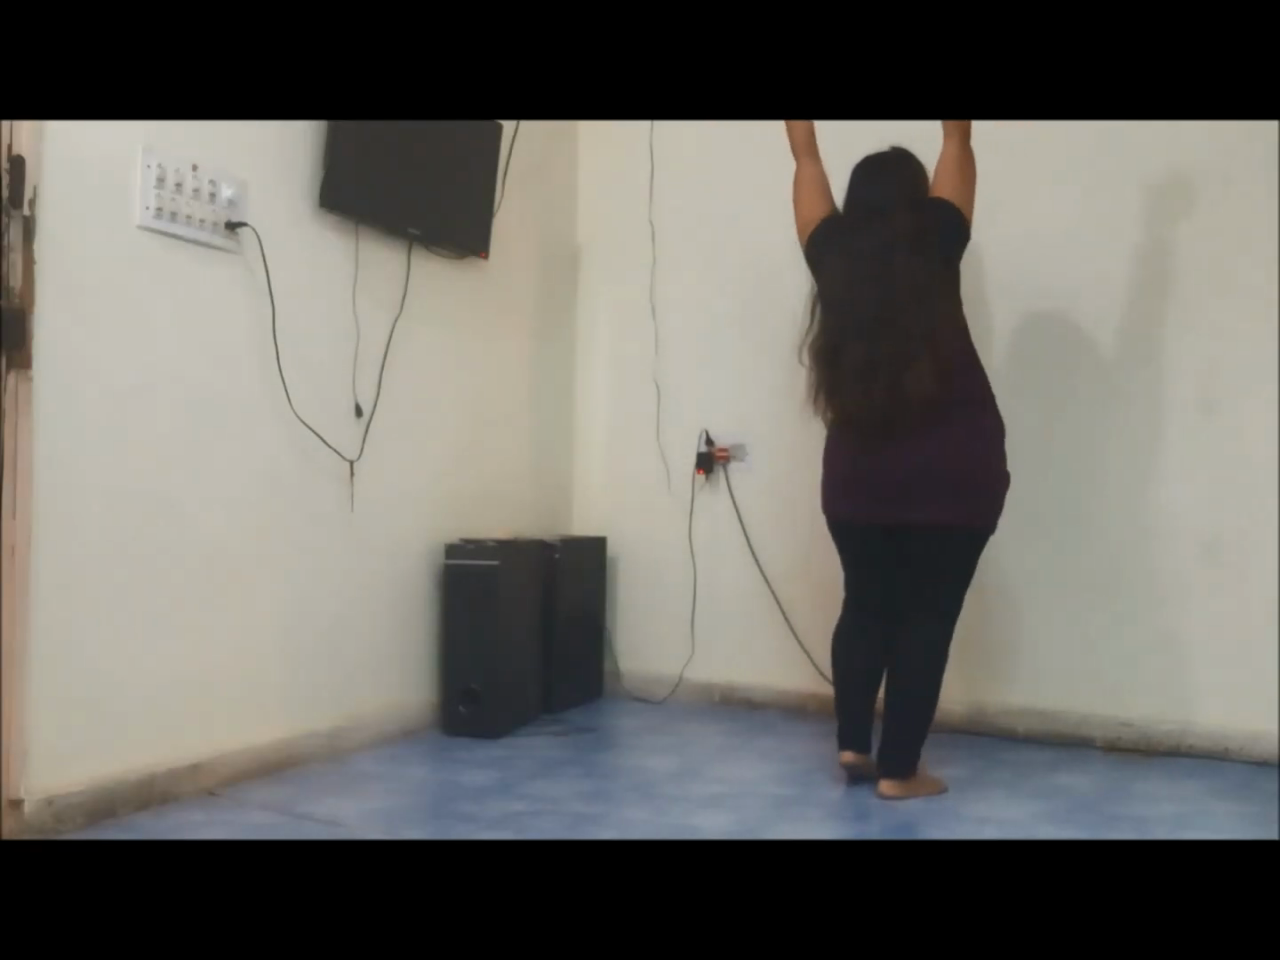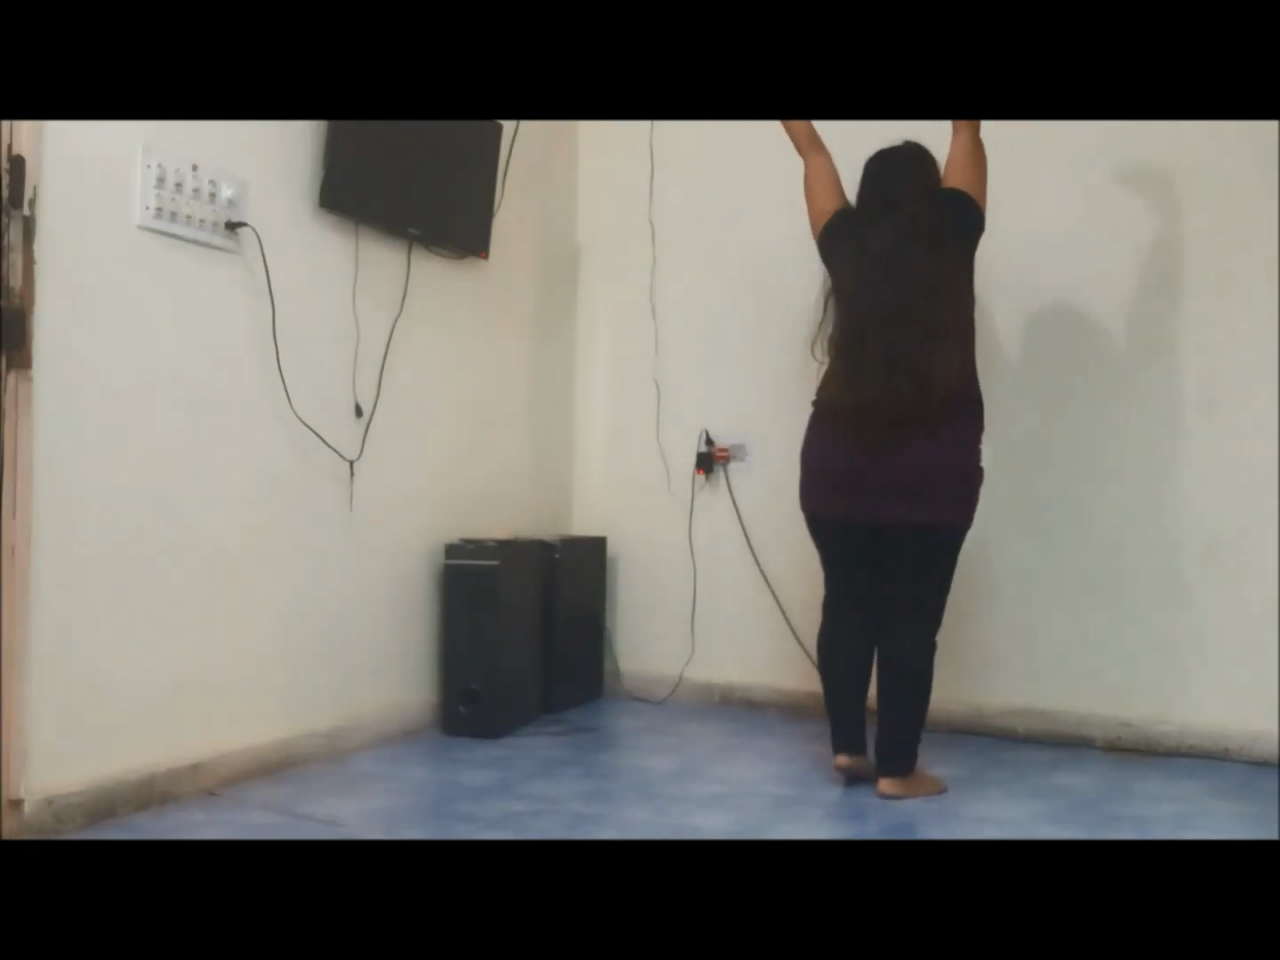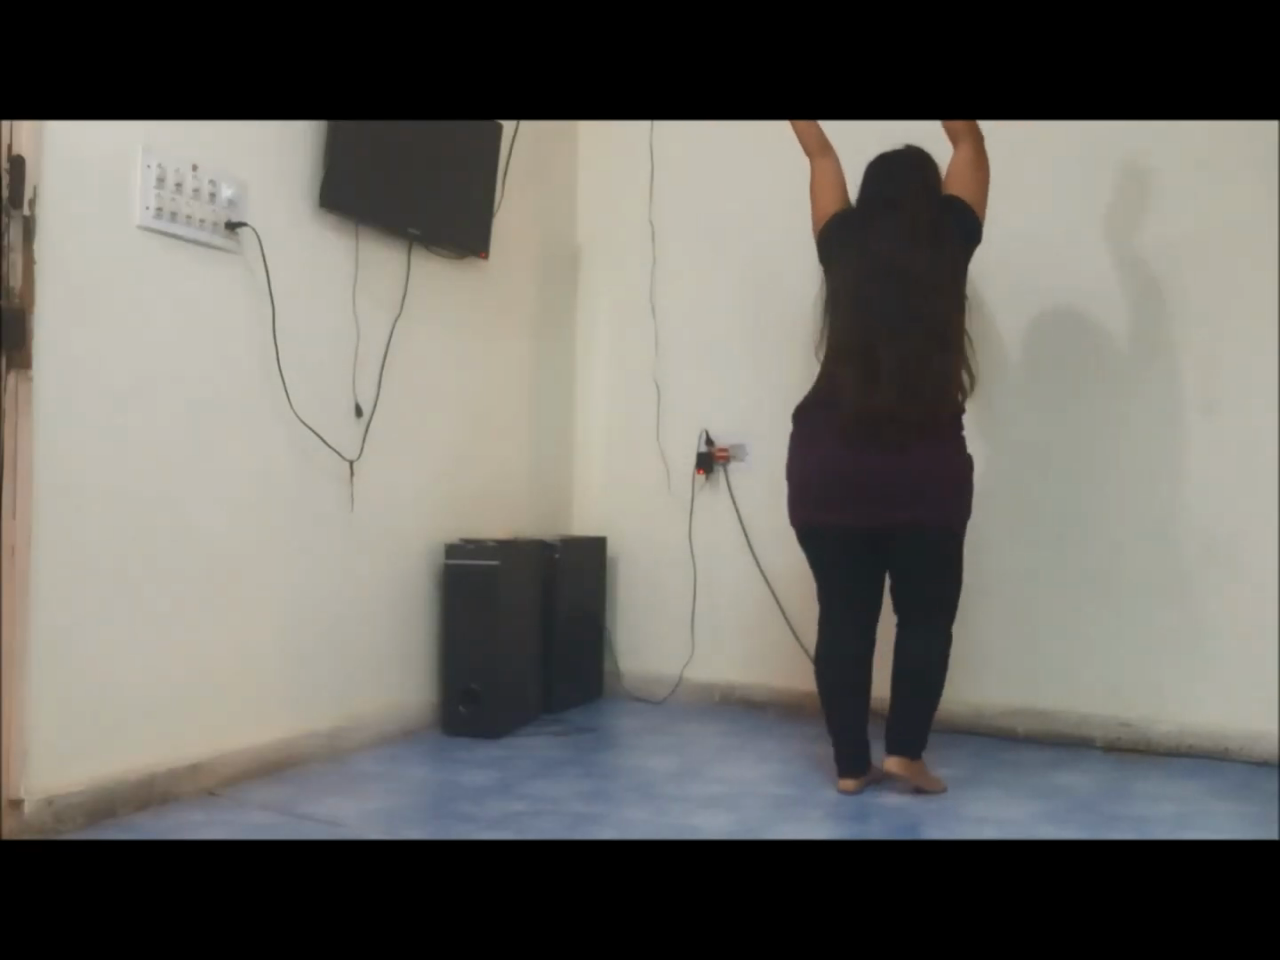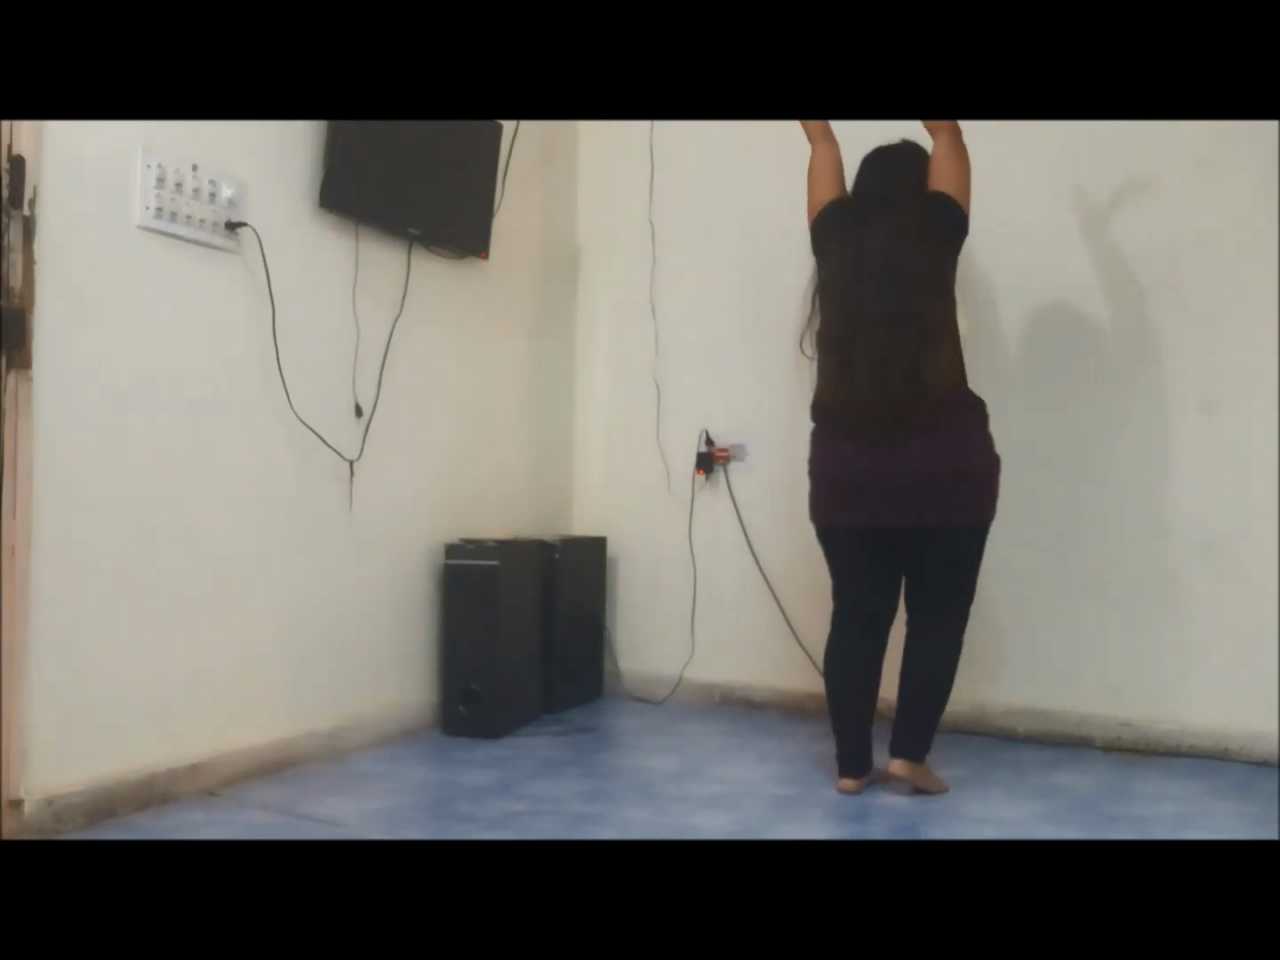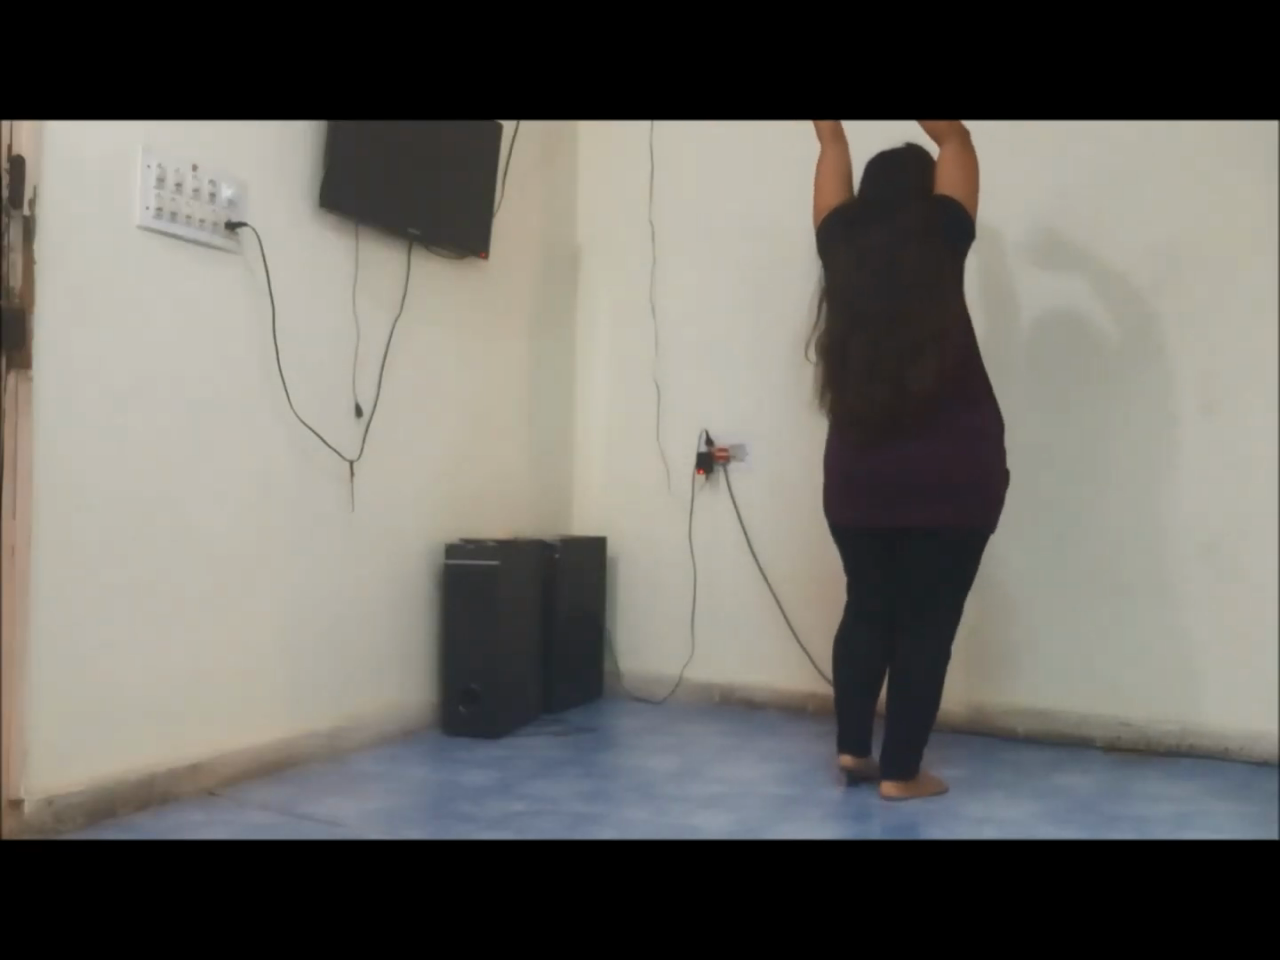
dt=0.3s
person 1, frame 1
left shoulder: (831, 253)
right shoulder: (935, 246)
left elbow: (804, 156)
right elbow: (956, 142)
left hip: (856, 466)
right hip: (949, 469)
left knee: (865, 607)
right knee: (925, 618)
left ankle: (853, 743)
right ankle: (899, 769)
person 1, frame 2
left shoulder: (846, 244)
right shoulder: (950, 237)
left elbow: (813, 152)
right elbow: (967, 137)
left wrist: (801, 132)
left hip: (838, 459)
right hip: (931, 467)
left knee: (847, 603)
right knee: (911, 617)
left ankle: (847, 745)
right ankle: (897, 767)
person 1, frame 3
left shoulder: (842, 246)
right shoulder: (946, 245)
left elbow: (820, 154)
right elbow: (970, 146)
left wrist: (809, 132)
left hip: (829, 466)
right hip: (925, 469)
left knee: (843, 617)
right knee: (926, 615)
left ankle: (850, 764)
right ankle: (905, 752)
person 1, frame 4
left shoulder: (836, 241)
right shoulder: (934, 238)
left elbow: (822, 143)
right elbow: (948, 140)
left hip: (846, 466)
right hip: (943, 465)
left knee: (856, 616)
right knee: (937, 615)
left ankle: (852, 762)
right ankle: (909, 753)
person 1, frame 5
left shoulder: (842, 246)
right shoulder: (941, 242)
left elbow: (831, 146)
right elbow: (956, 140)
right wrist: (935, 133)
left hip: (857, 466)
right hip: (949, 469)
left knee: (867, 609)
right knee: (927, 622)
left ankle: (852, 747)
right ankle: (900, 770)
